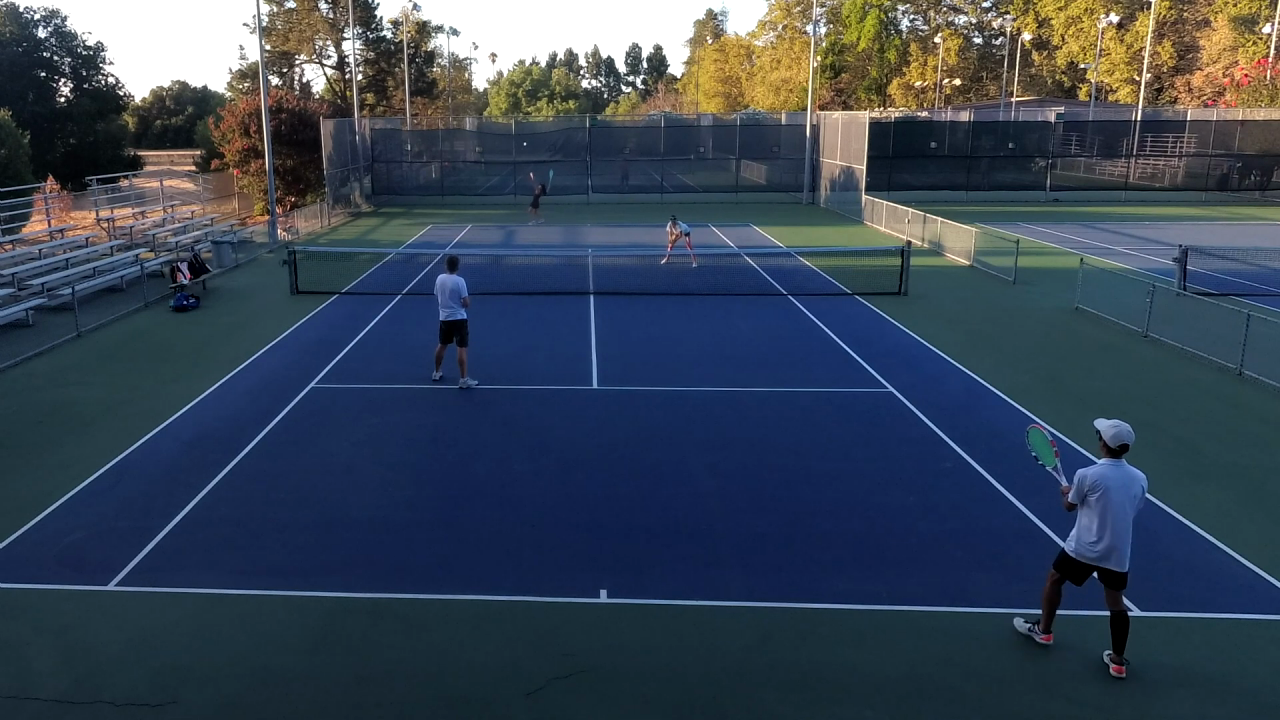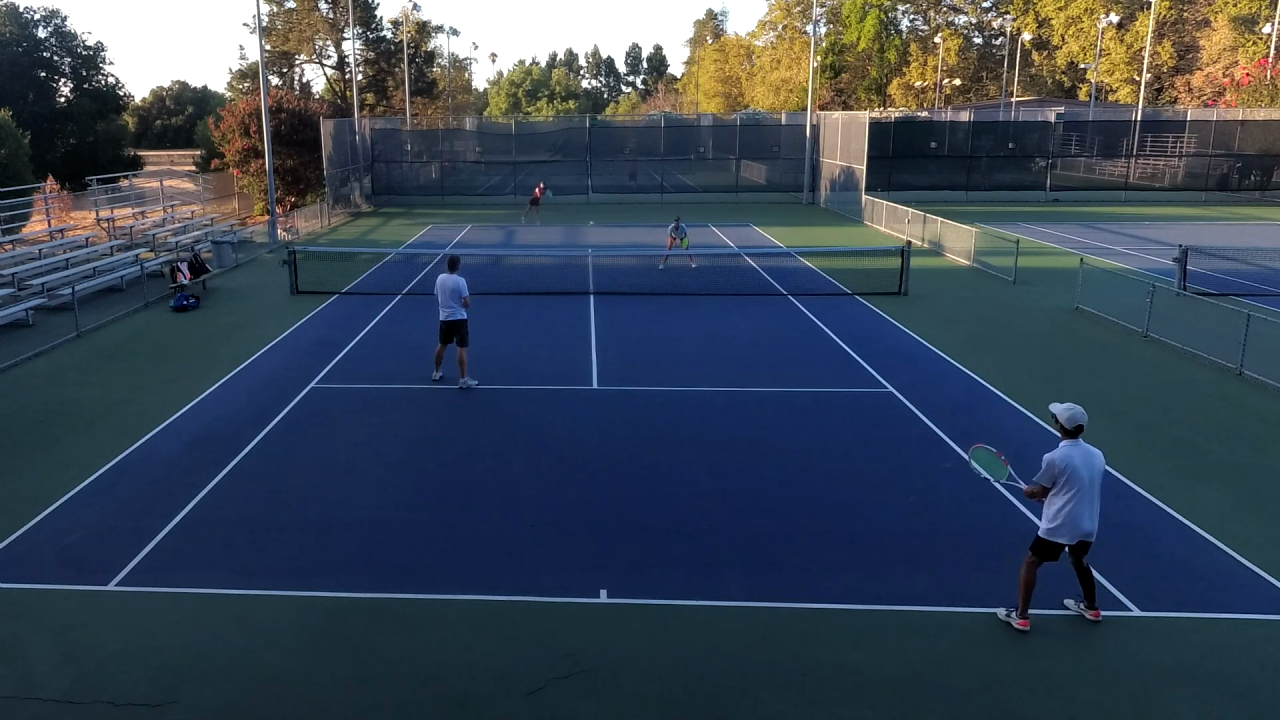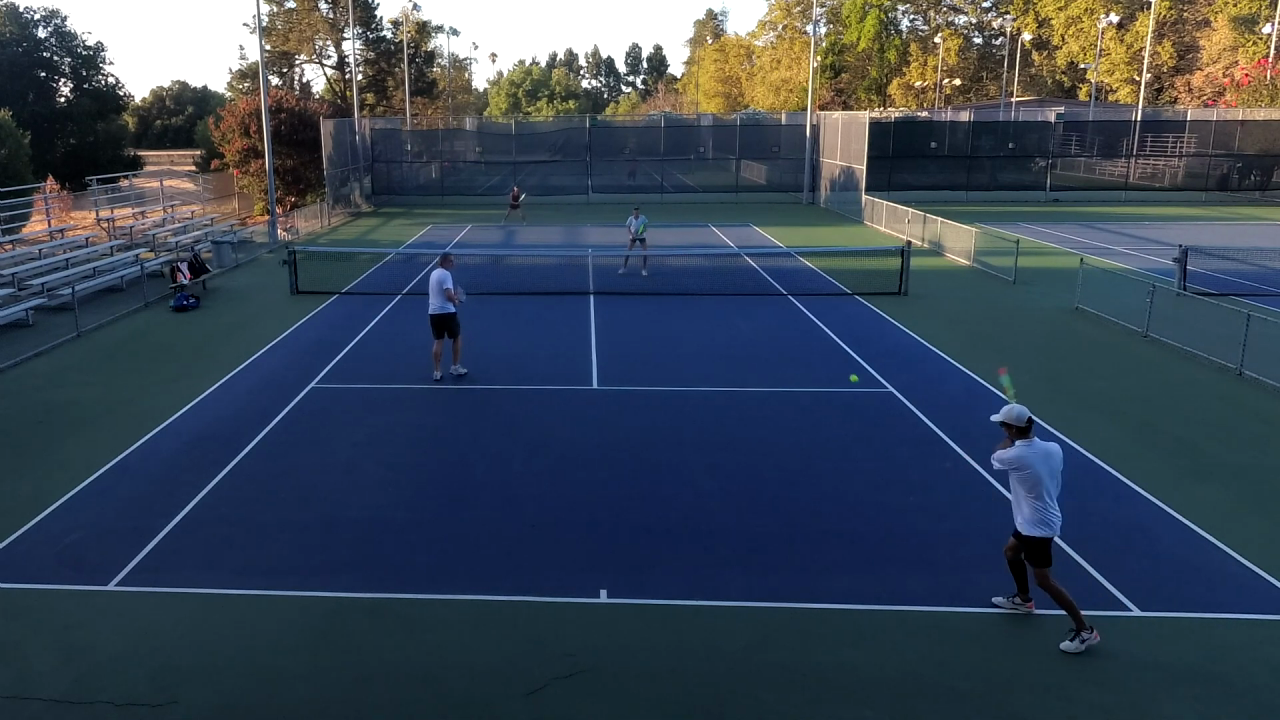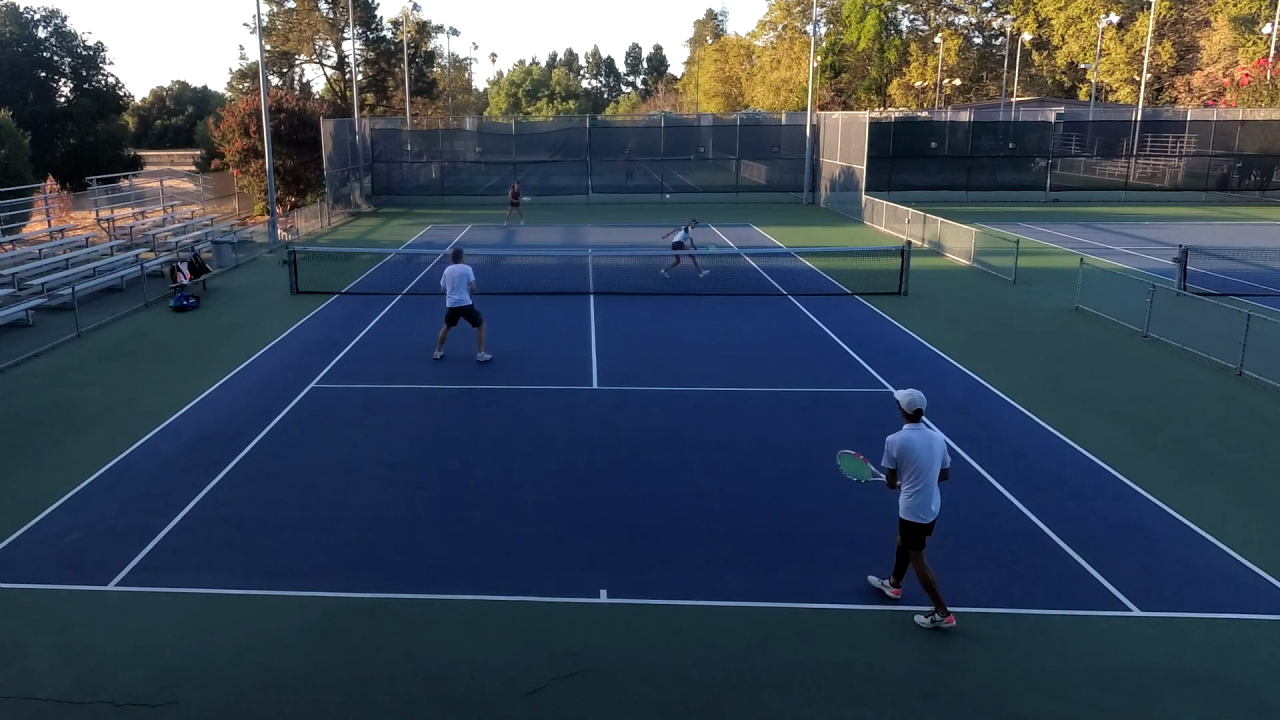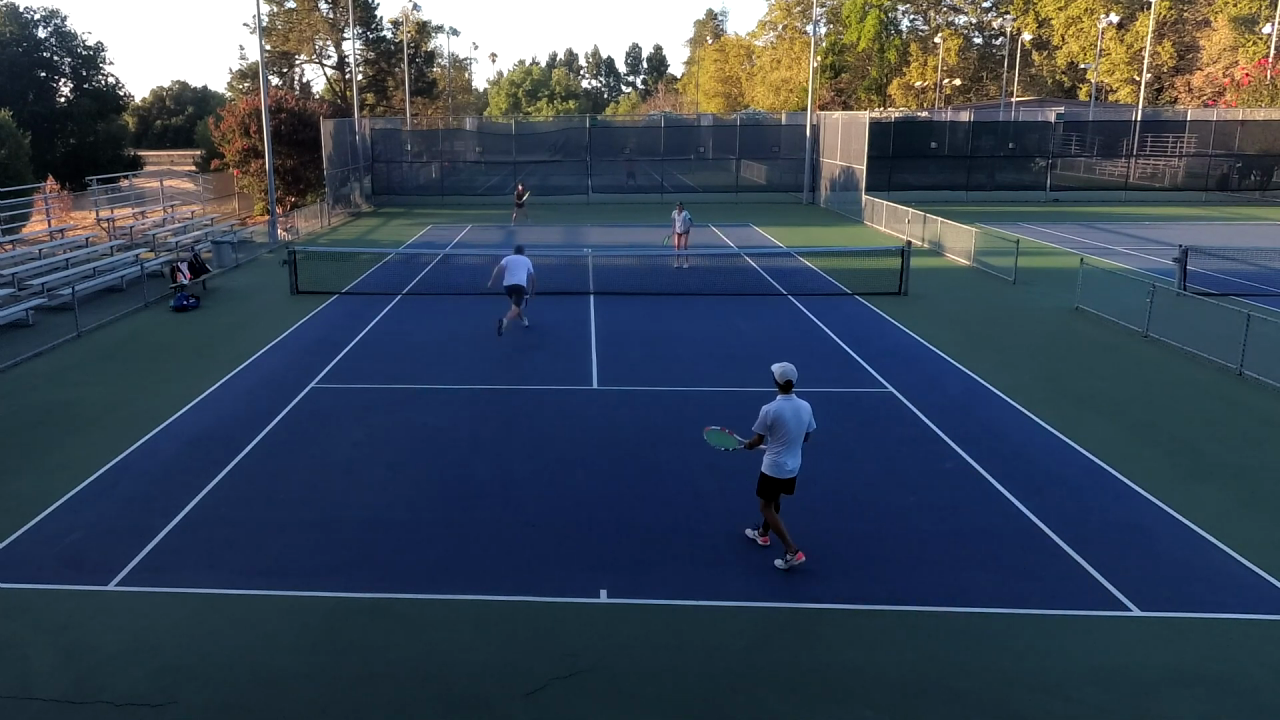
dt=1s
person 1, frame 1
left shoulder: (1087, 475)
right shoulder: (1140, 479)
left elbow: (1070, 506)
left wrist: (1067, 492)
left hip: (1084, 548)
right hip: (1118, 551)
left knee: (1054, 580)
right knee: (1116, 601)
left ankle: (1042, 631)
right ankle: (1118, 661)
person 1, frame 2
left shoulder: (1053, 458)
right shoulder: (1097, 455)
left elbow: (1042, 491)
right elbow: (1081, 489)
left wrist: (1031, 491)
left hip: (1059, 527)
right hip: (1086, 526)
left knee: (1030, 564)
right knee: (1080, 562)
left ankle: (1021, 615)
right ankle: (1090, 607)
person 1, frame 3
left shoulder: (1011, 456)
right shoulder: (1054, 450)
left elbow: (996, 457)
left wrist: (1008, 444)
left hip: (1036, 527)
right hip: (1045, 520)
left knee: (1043, 580)
right knee: (1011, 551)
left ankle: (1084, 630)
right ankle: (1023, 599)
person 1, frame 4
left shoulder: (895, 441)
right shoulder: (938, 438)
left elbow: (890, 478)
right elbow: (944, 475)
left wrist: (897, 483)
left hip: (912, 510)
right hip: (931, 507)
left knee: (918, 561)
right knee: (903, 544)
left ankle: (943, 613)
right ankle: (893, 584)
person 1, frame 5
left shoulder: (769, 410)
right shoulder: (805, 407)
left elbow: (758, 440)
right elbow: (806, 437)
left wrist: (749, 445)
left hip: (773, 468)
right hip: (793, 467)
left knee: (768, 509)
right knee: (774, 500)
left ankle: (793, 552)
right ankle: (763, 534)
